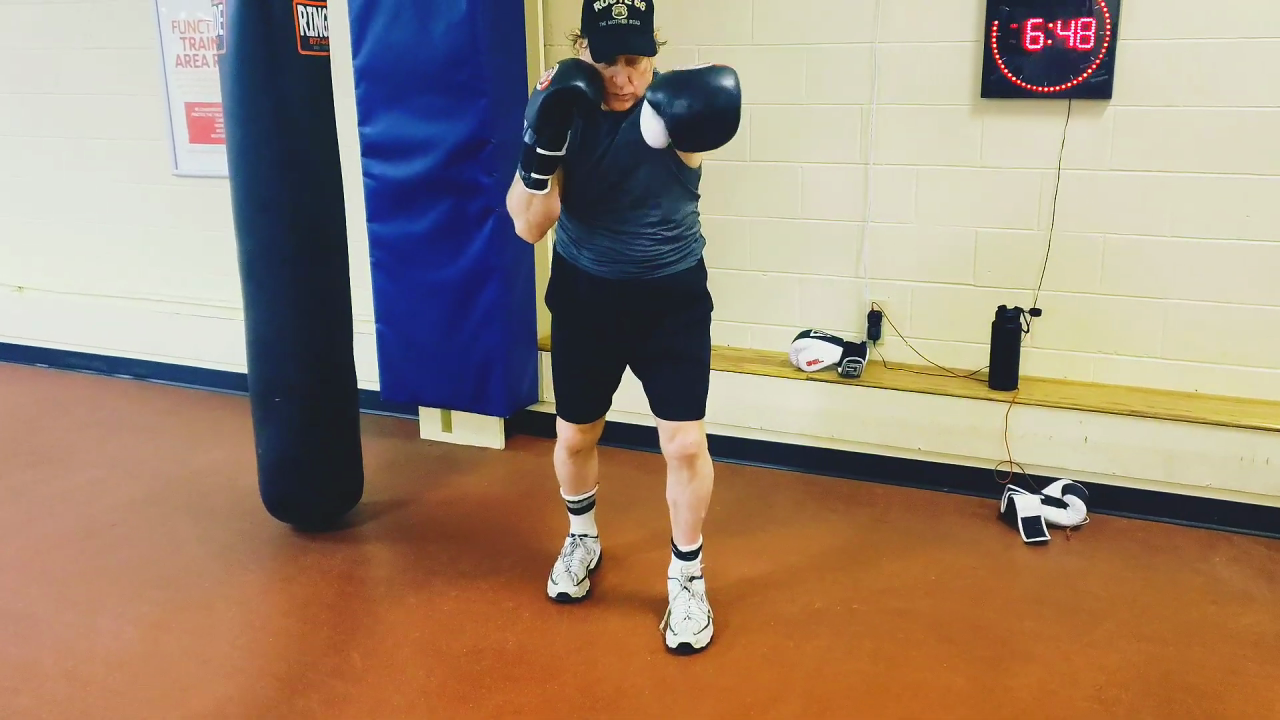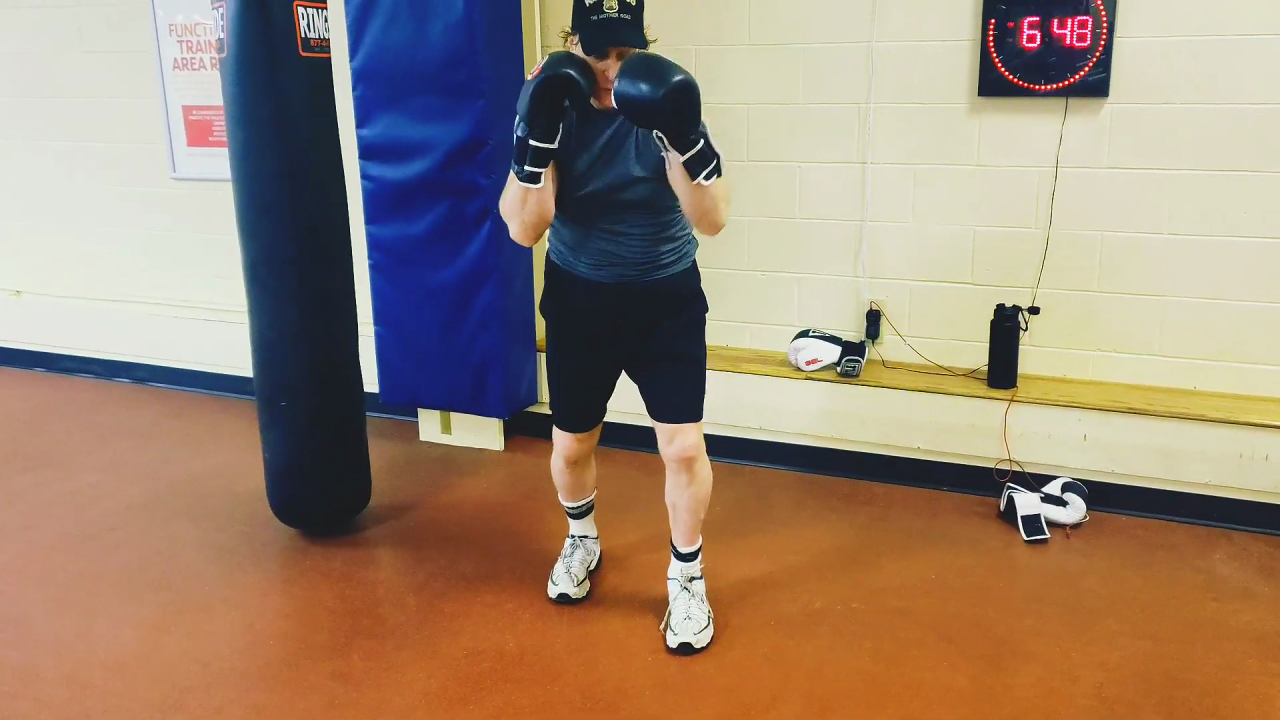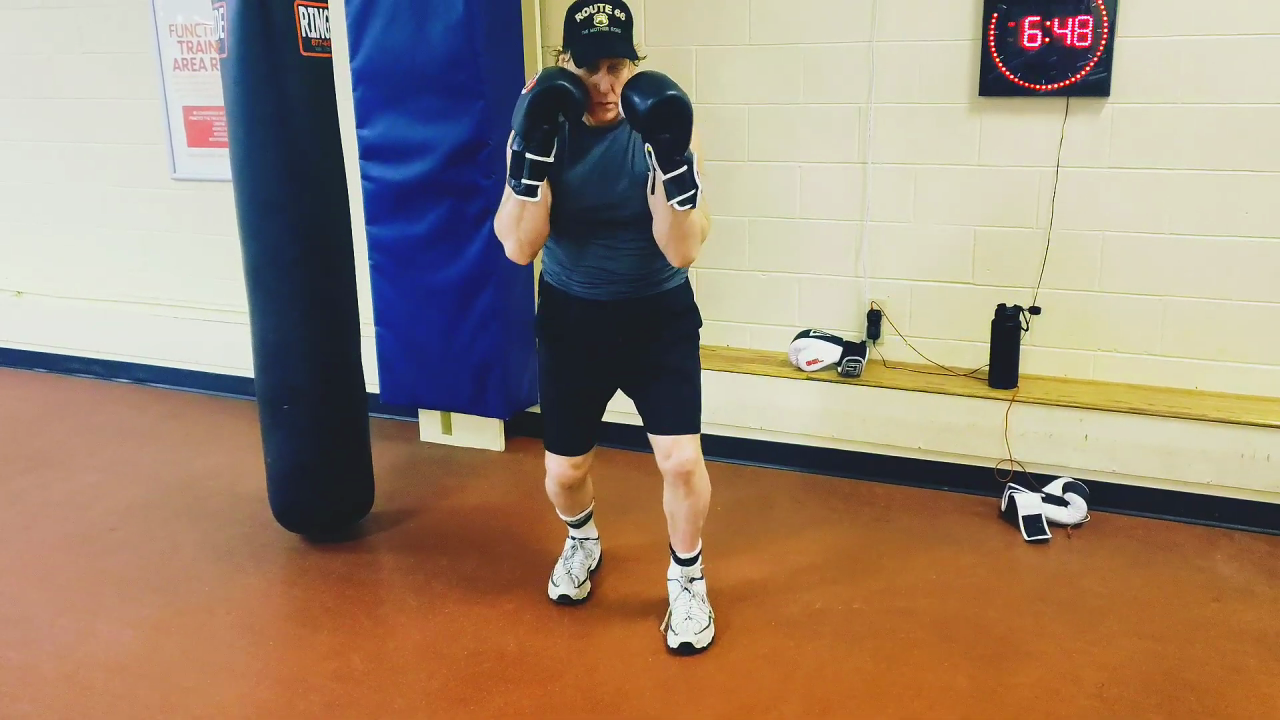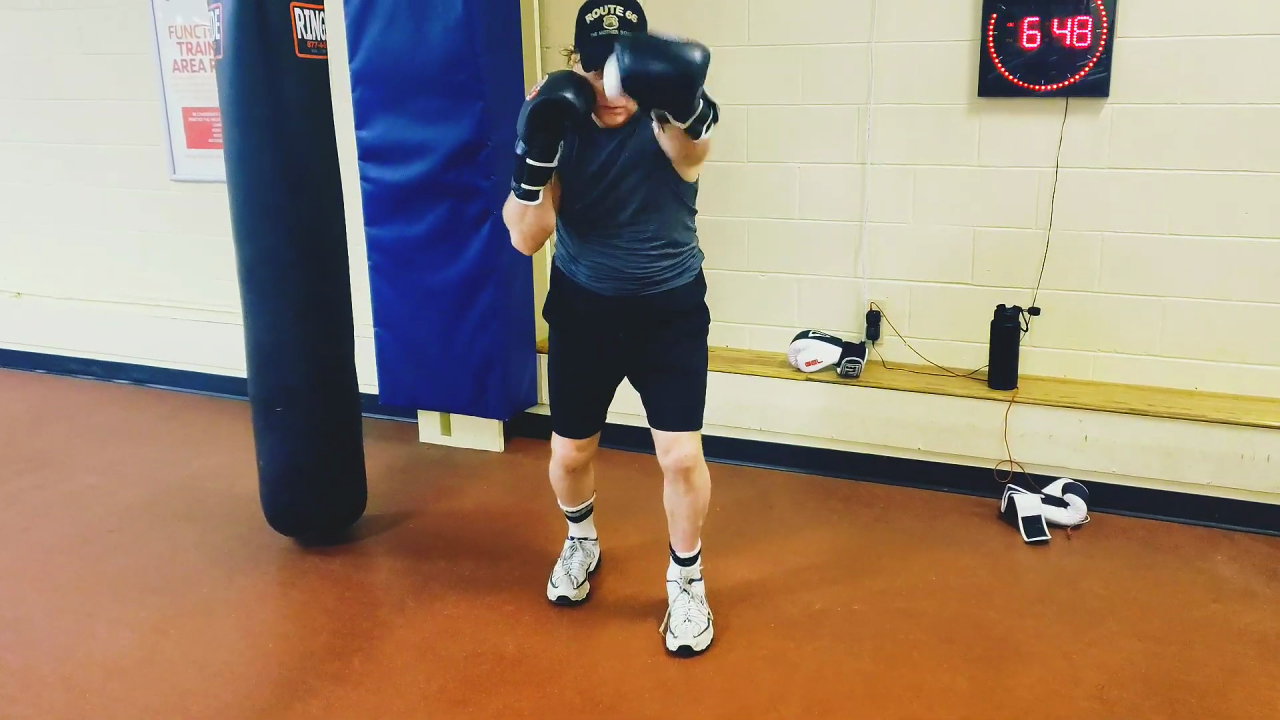
dt=0.5s
person 1, frame 1
left shoulder: (668, 105)
right shoulder: (561, 107)
left elbow: (704, 113)
right elbow: (528, 226)
left wrist: (696, 108)
right wrist: (542, 141)
left hip: (671, 297)
right hip: (585, 295)
left knee: (685, 444)
right knee: (574, 435)
left ankle: (687, 576)
right ankle: (582, 537)
person 1, frame 2
left shoulder: (660, 109)
right shoulder: (553, 110)
left elbow: (711, 220)
right elbow: (523, 229)
left wrist: (687, 136)
right wrist: (536, 135)
left hip: (666, 302)
right hip: (579, 302)
left knee: (684, 447)
right knee: (571, 445)
left ankle: (686, 577)
right ankle: (582, 539)
person 1, frame 3
left shoulder: (662, 130)
right shoulder: (542, 130)
left elbow: (683, 251)
right elbow: (519, 246)
left wrist: (673, 159)
right wrist: (533, 150)
left hip: (659, 318)
right hip: (572, 321)
left knee: (683, 462)
right knee: (565, 470)
left ankle: (687, 580)
right ankle: (582, 543)
person 1, frame 4
left shoulder: (663, 119)
right shoulder: (560, 125)
left elbow: (691, 149)
right elbow: (525, 238)
left wrist: (682, 98)
right wrist: (534, 152)
left hip: (669, 312)
right hip: (583, 310)
left knee: (681, 457)
right knee: (569, 453)
left ankle: (686, 580)
right ankle: (581, 542)
